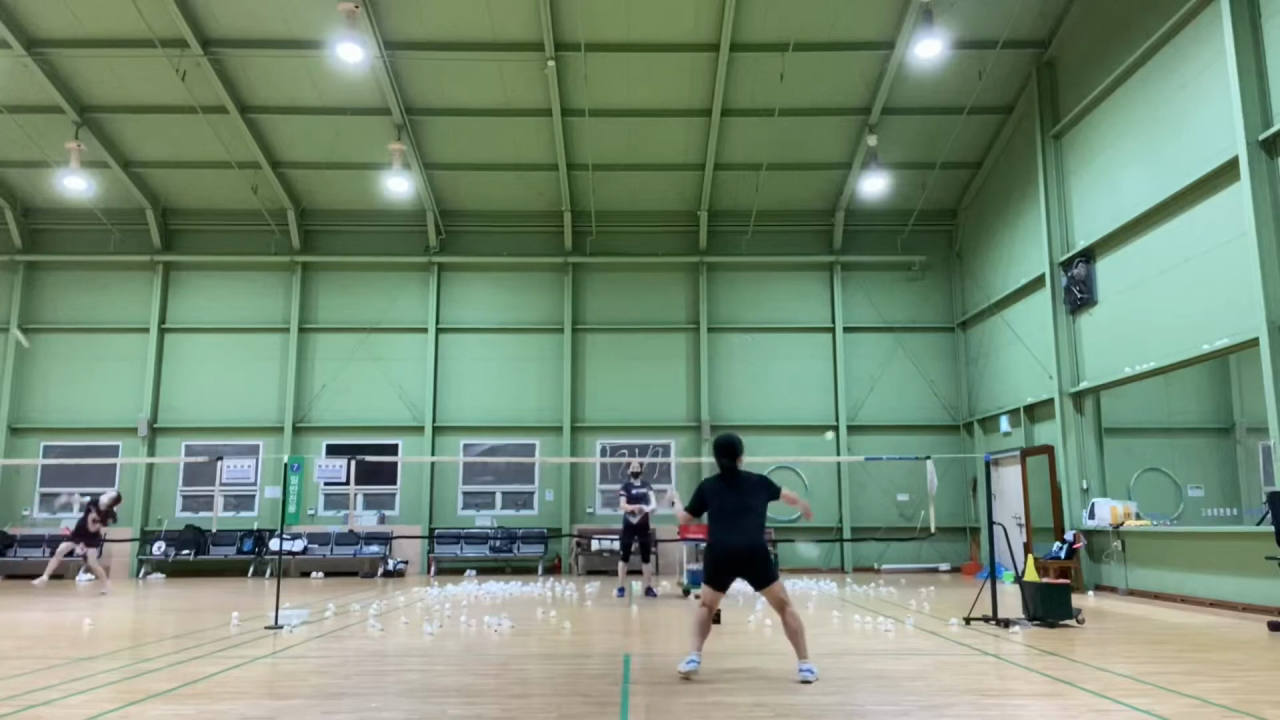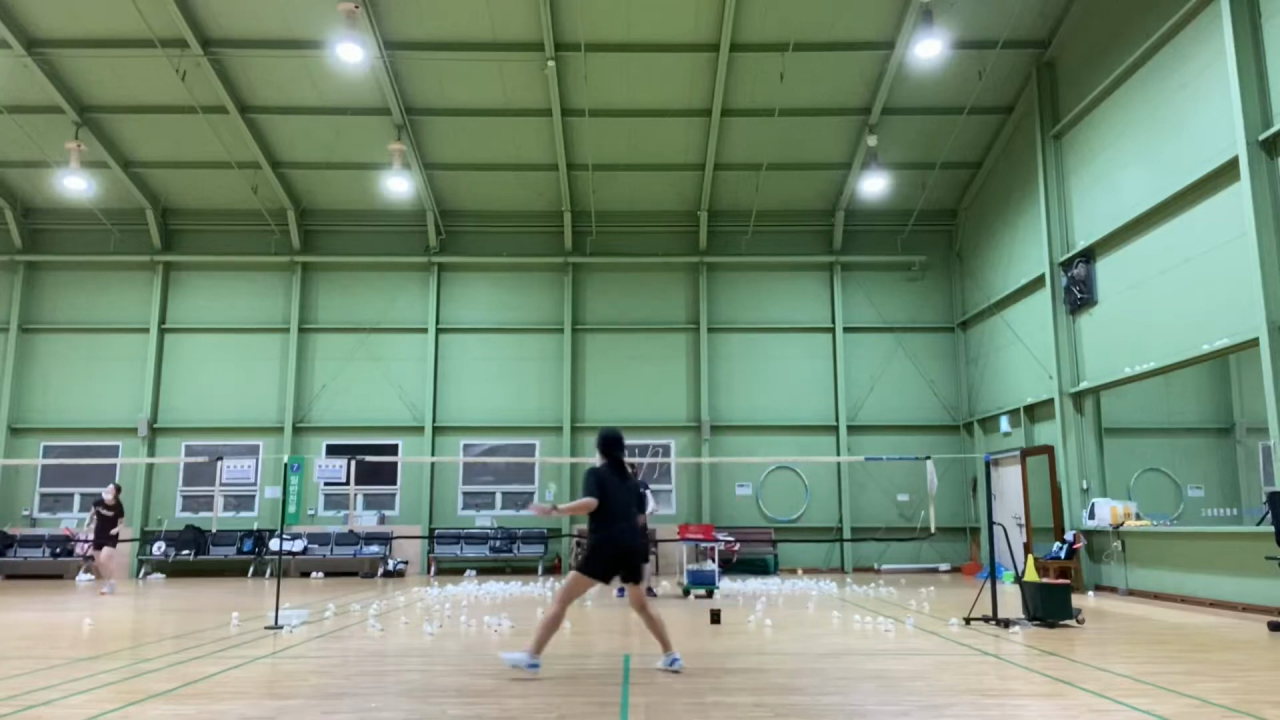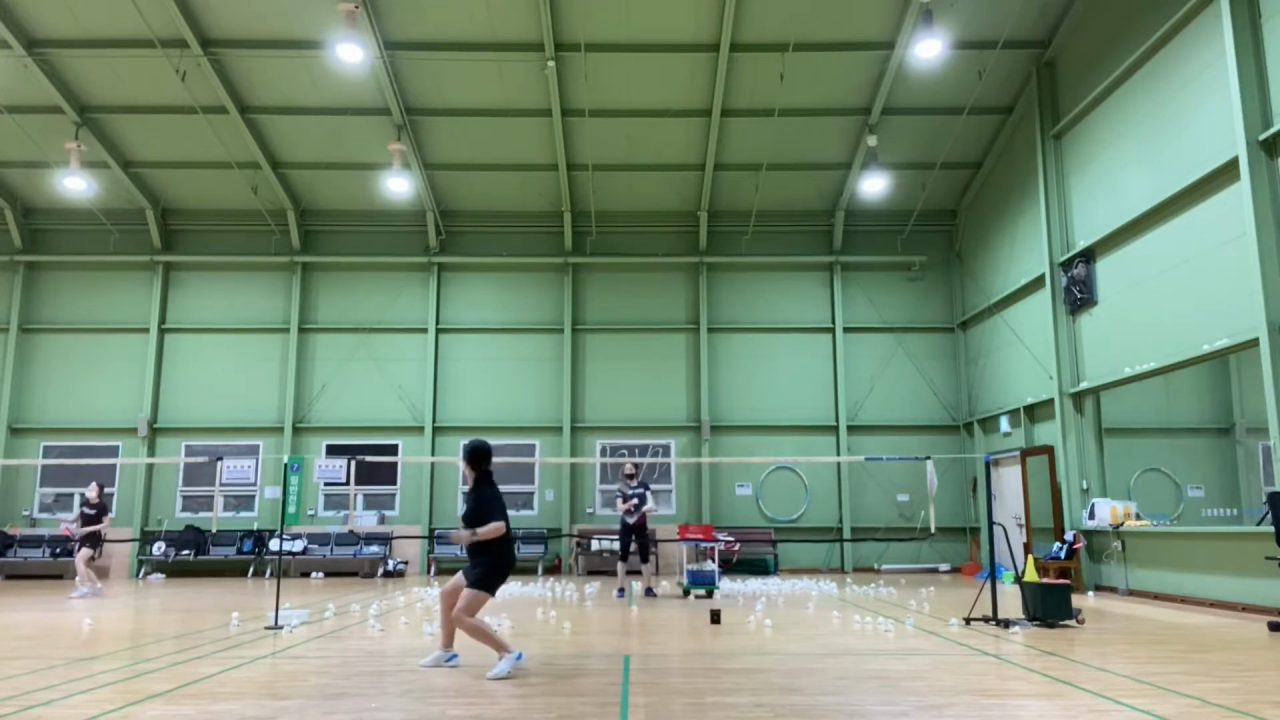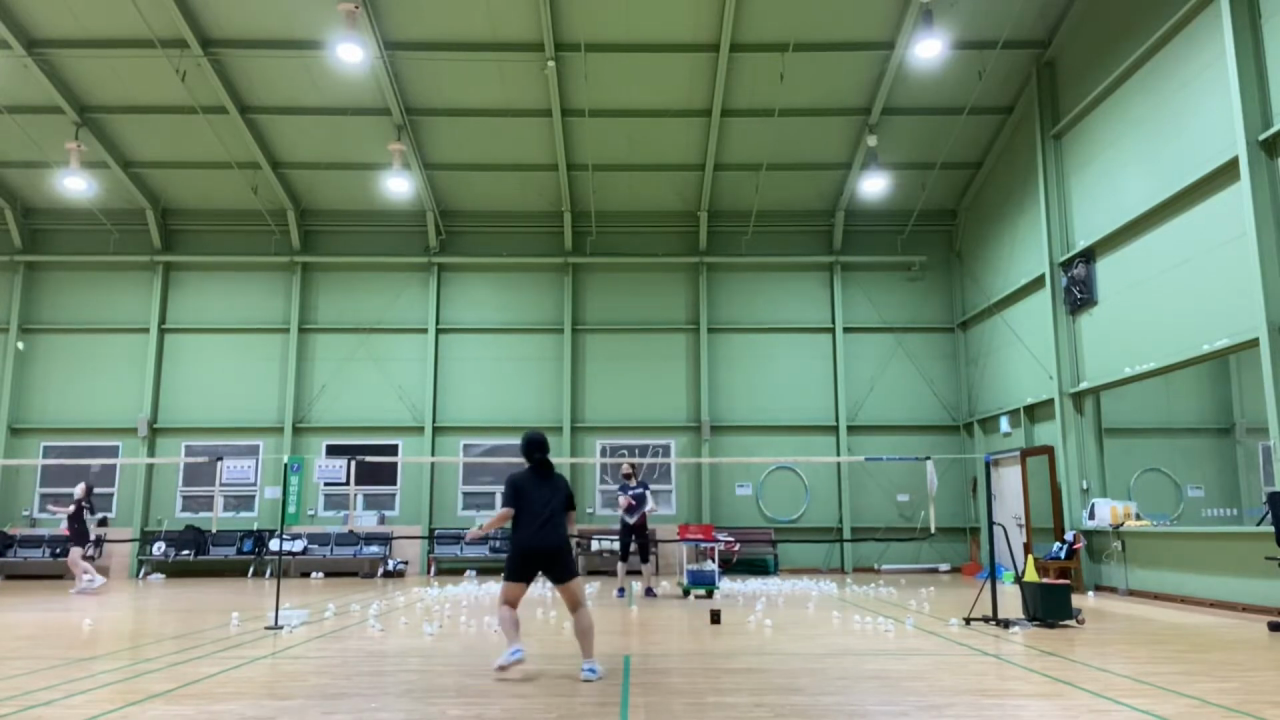
dt=0.7s
person 1, frame 1
left shoulder: (708, 486)
right shoulder: (757, 482)
left elbow: (685, 518)
right elbow: (784, 495)
left wrist: (674, 499)
right wrist: (803, 505)
left hip: (719, 553)
right hip: (754, 552)
left knee: (706, 607)
right knee: (784, 606)
left ankle: (694, 657)
right ankle: (804, 665)
person 1, frame 2
left shoulder: (596, 474)
right shoulder: (630, 480)
left elbow: (590, 503)
left wrist: (555, 509)
left hip: (604, 547)
right hip: (630, 549)
left knee: (561, 600)
right knee: (640, 604)
left ankle: (531, 657)
right ankle: (671, 656)
person 1, frame 3
left shoulder: (486, 493)
right shoulder: (477, 486)
left elbow: (499, 527)
left wrist: (473, 534)
left hip: (494, 561)
right hip: (481, 561)
left knee: (461, 615)
right knee: (447, 594)
left ankle: (509, 654)
right ankle: (446, 652)
person 1, frame 4
left shoulder: (516, 480)
right shoulder: (560, 481)
left elbow: (506, 513)
right elbow: (571, 519)
left wrist: (482, 529)
left hip: (524, 550)
right hip: (558, 548)
left knee: (506, 604)
right knee: (578, 607)
left ankle: (514, 648)
right ankle: (589, 665)
